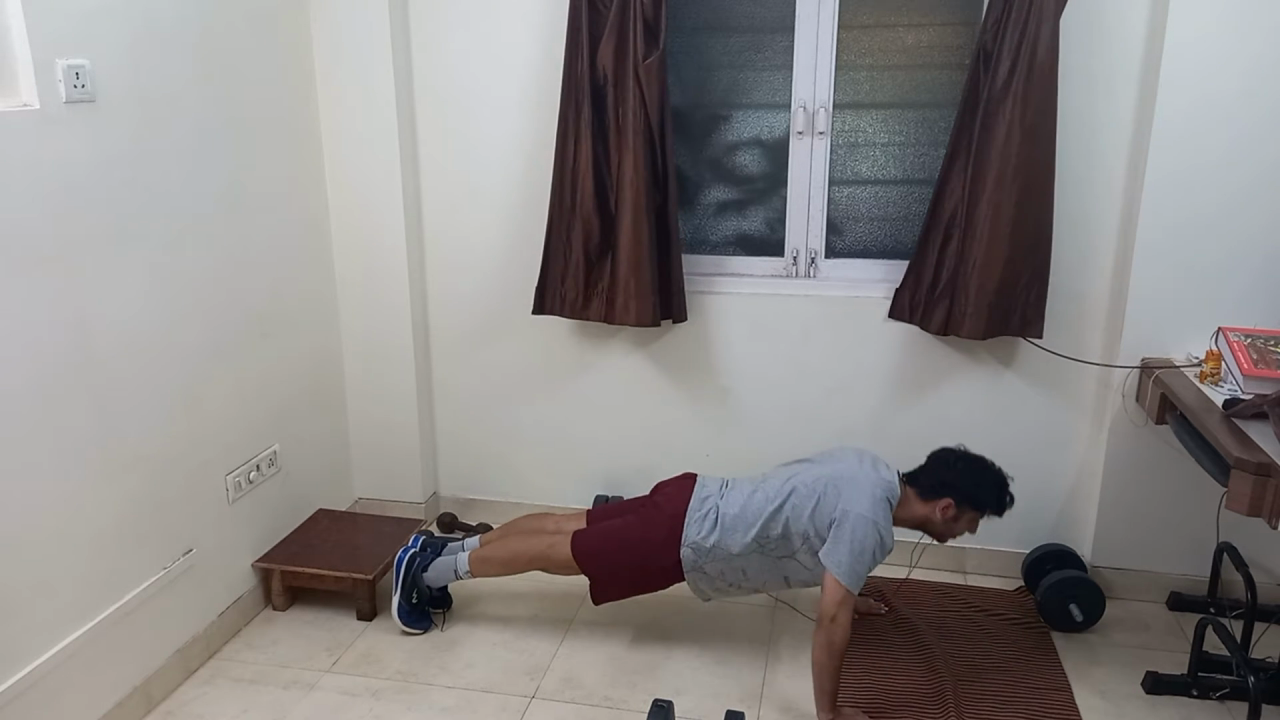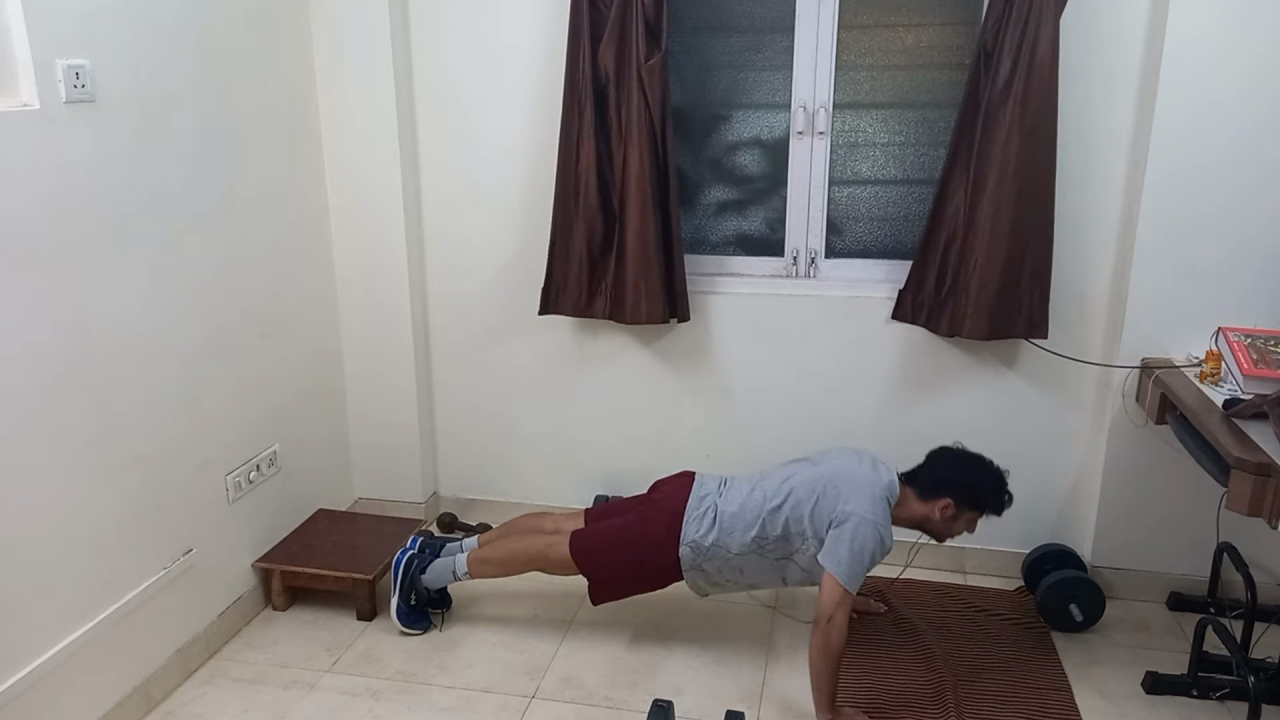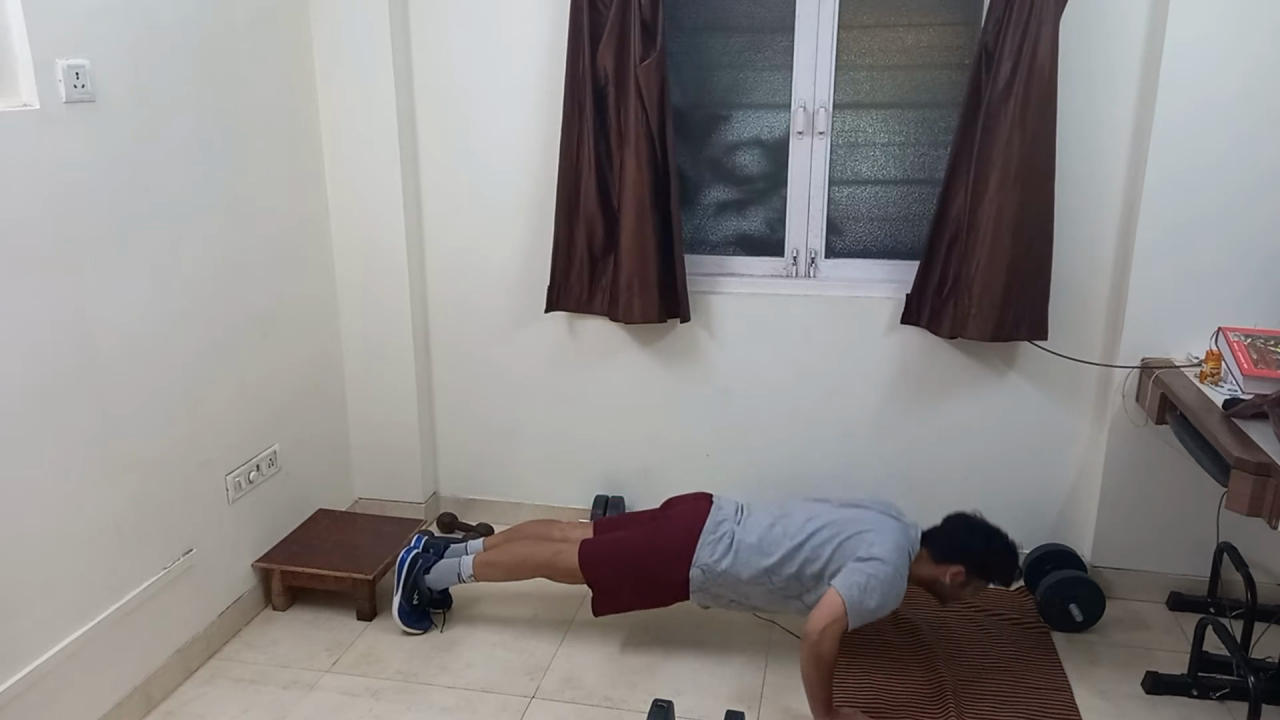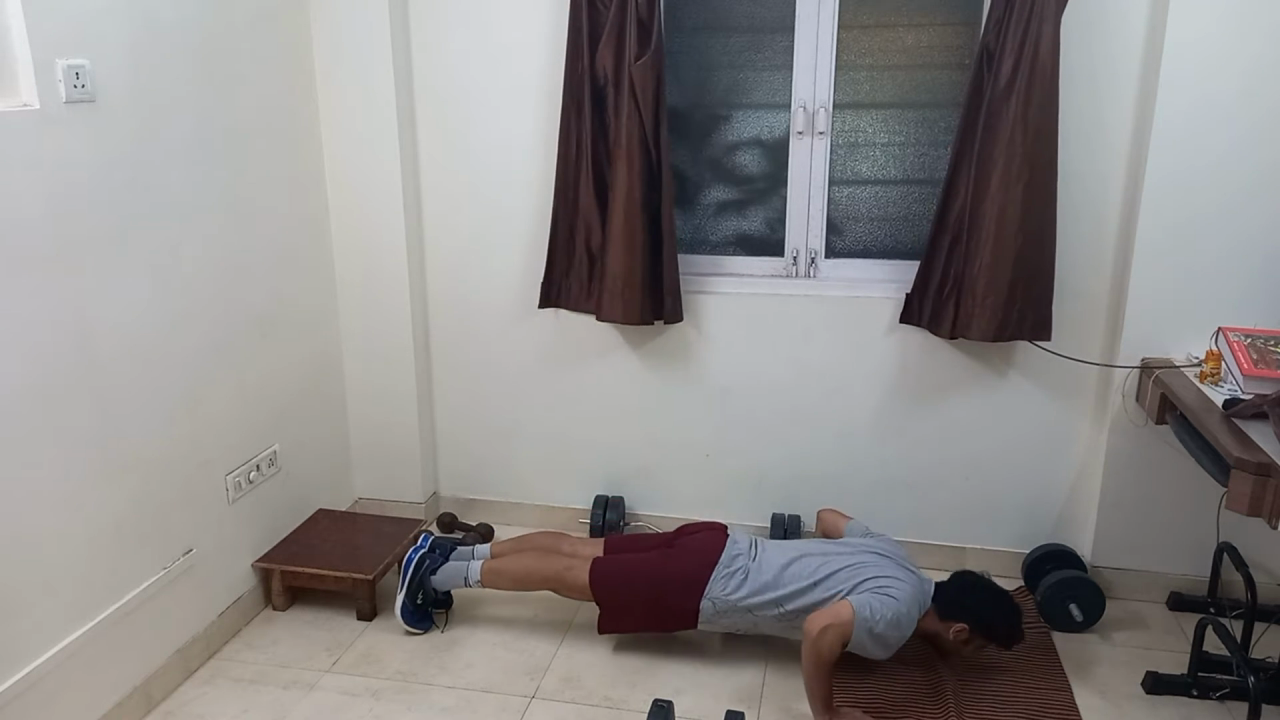
dt=0.3s
person 1, frame 1
left shoulder: (871, 468)
right shoulder: (869, 520)
right elbow: (832, 621)
left wrist: (848, 589)
left hip: (693, 503)
right hip: (686, 541)
left knee: (566, 526)
right knee: (556, 553)
left ankle: (440, 552)
right ankle: (431, 570)
person 1, frame 2
left shoulder: (871, 470)
right shoulder: (869, 521)
right elbow: (827, 621)
left wrist: (845, 590)
left hip: (691, 499)
right hip: (684, 539)
left knee: (562, 528)
right knee: (553, 553)
left ankle: (440, 550)
right ankle: (430, 569)
person 1, frame 3
left shoulder: (893, 523)
right shoulder: (888, 573)
right elbow: (818, 632)
left wrist: (848, 592)
left hip: (706, 520)
right hip: (695, 558)
left knee: (570, 535)
right knee: (561, 562)
left ankle: (446, 550)
right ankle: (432, 568)
person 1, frame 4
left shoulder: (894, 560)
right shoulder: (896, 613)
left elbow: (828, 517)
right elbow: (821, 633)
left hip: (718, 549)
right hip: (707, 587)
left knee: (579, 551)
right knee: (569, 578)
left ankle: (453, 554)
right ankle: (440, 571)
